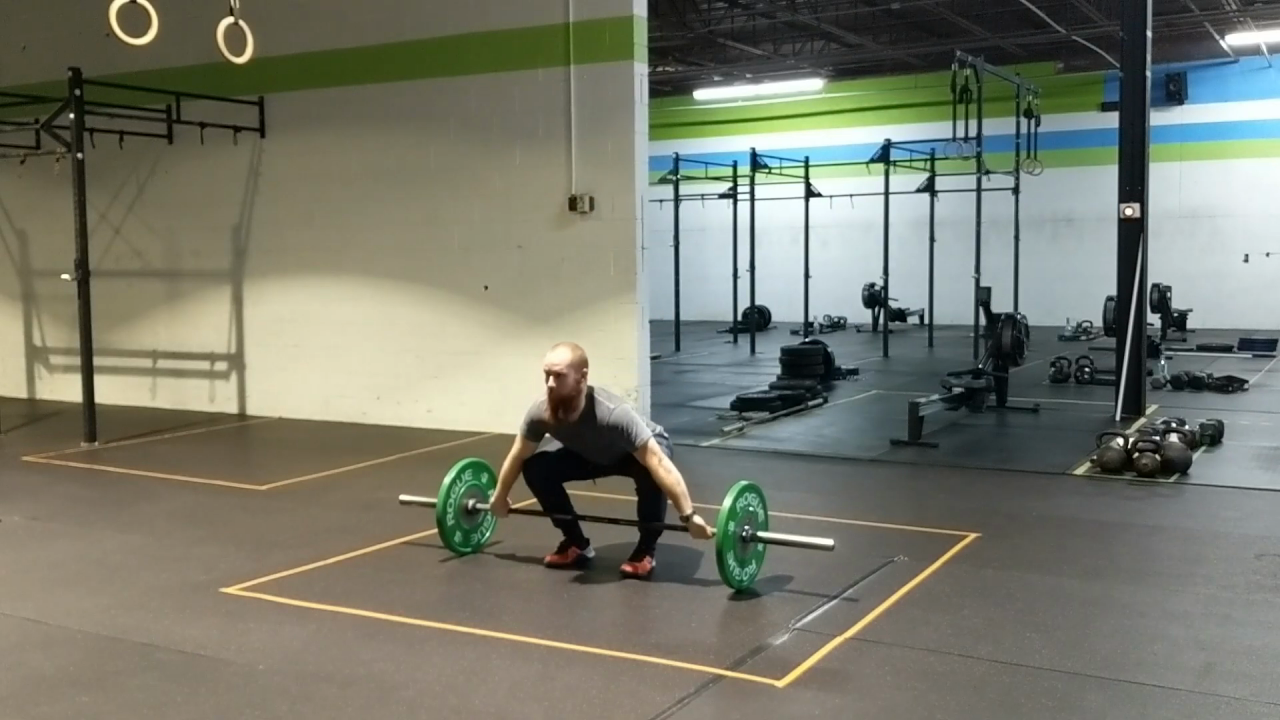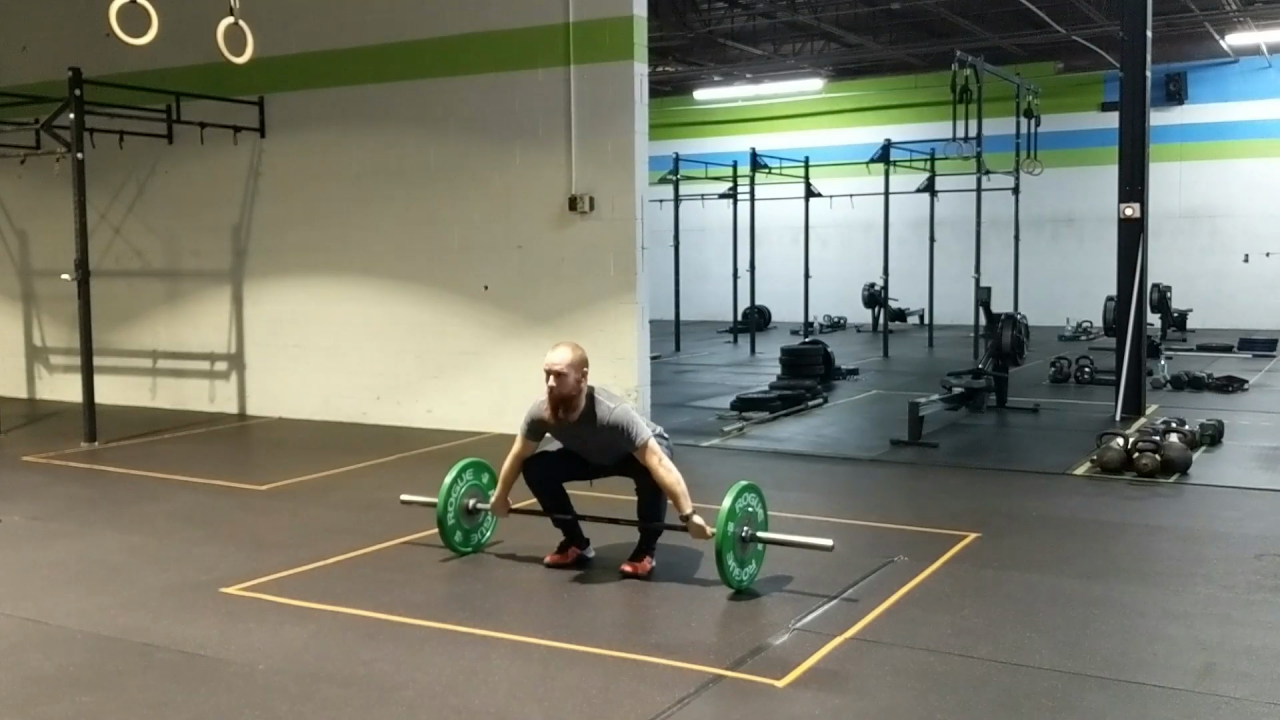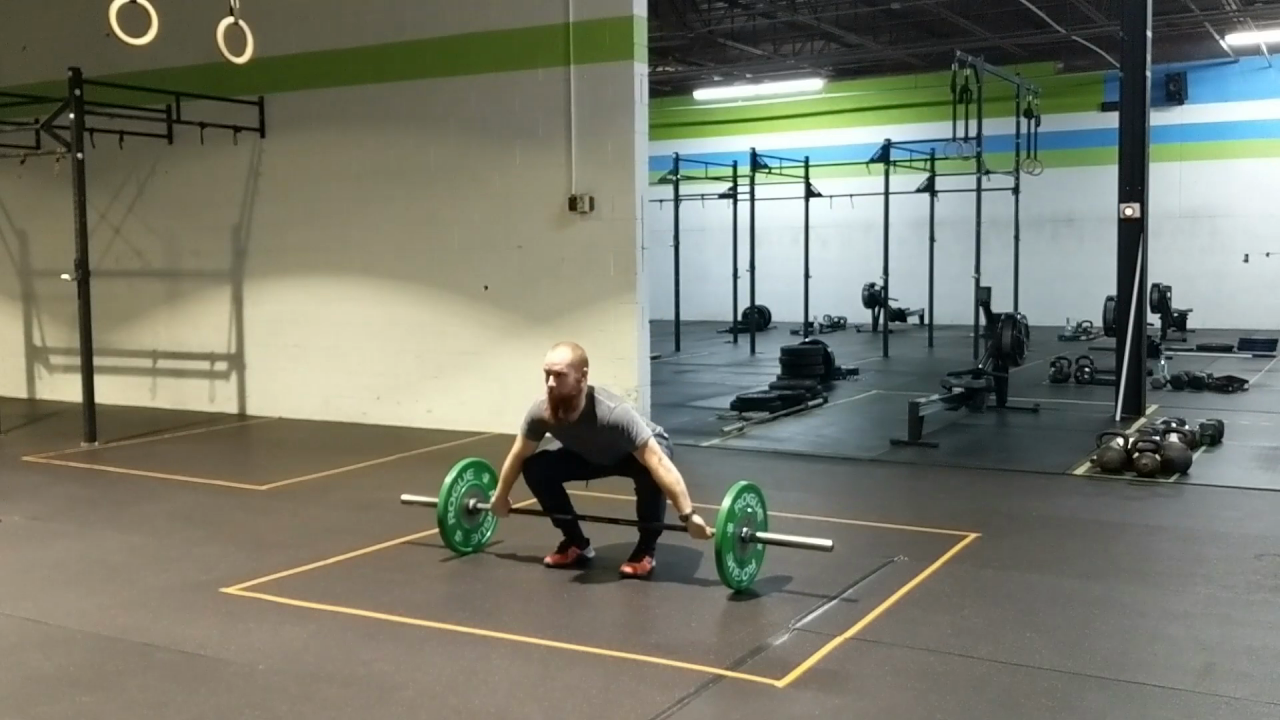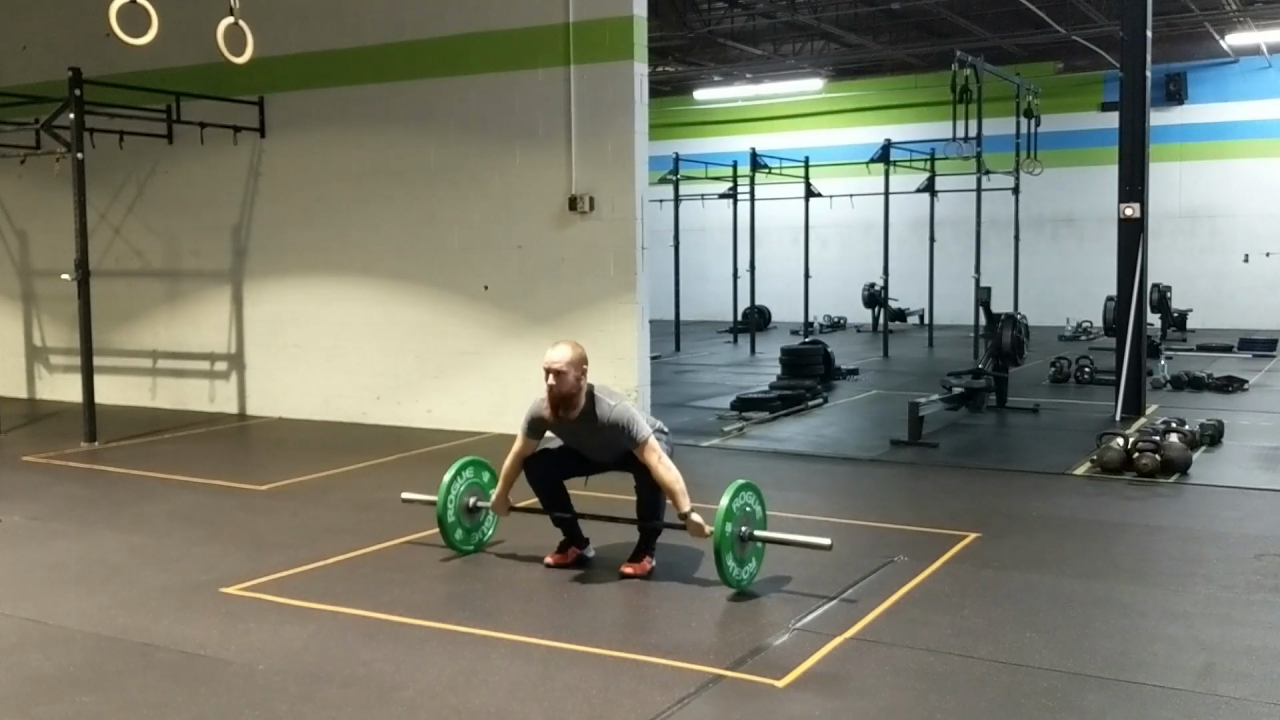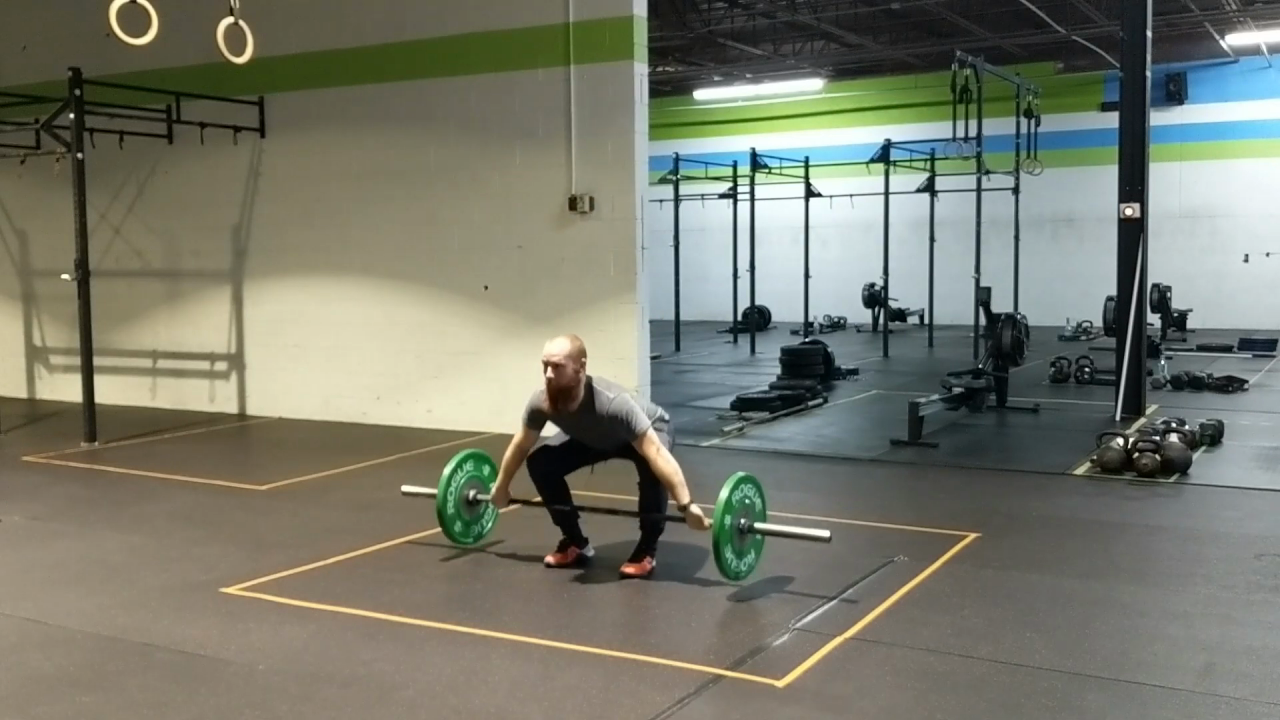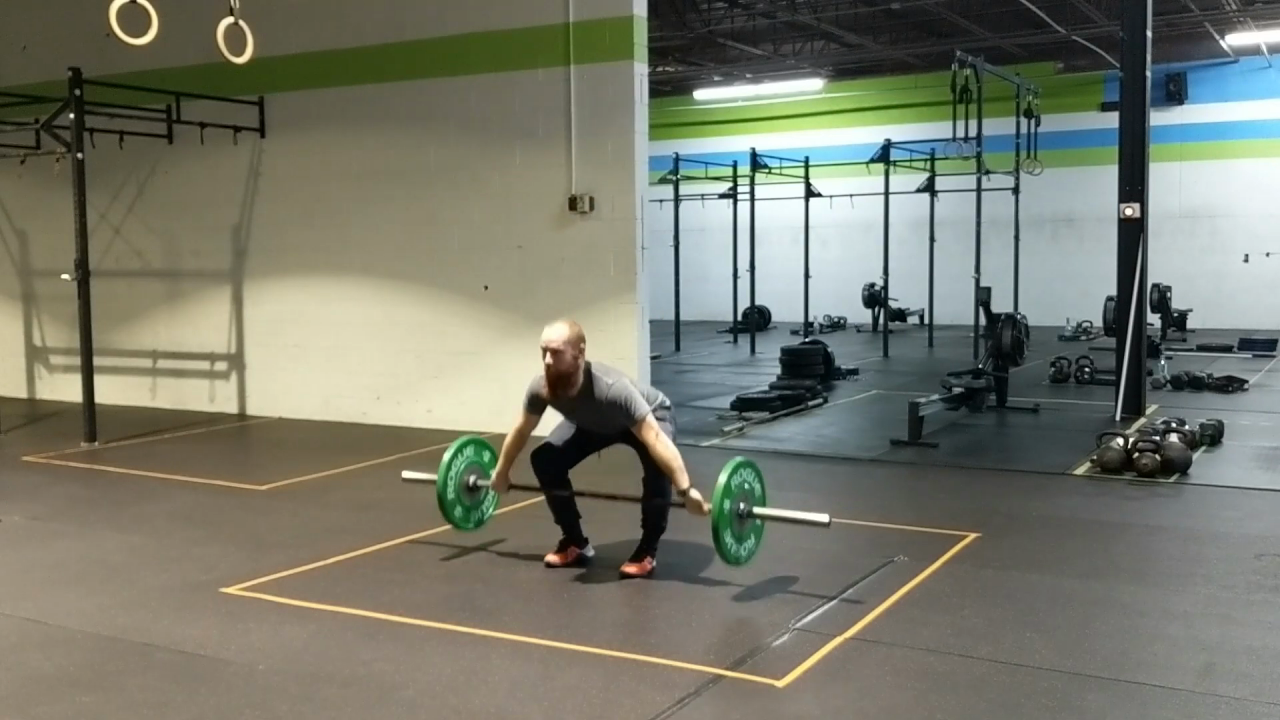
dt=0.1s
person 1, frame 1
left shoulder: (613, 414)
right shoulder: (540, 412)
left elbow: (659, 464)
right elbow: (517, 456)
left wrist: (689, 515)
right wrist: (500, 496)
left hip: (648, 447)
left knee: (650, 474)
right knee: (535, 468)
left ankle: (646, 551)
right ankle: (576, 544)
person 1, frame 2
left shoulder: (613, 414)
right shoulder: (540, 412)
left elbow: (659, 464)
right elbow: (518, 456)
left wrist: (689, 515)
right wrist: (500, 496)
left hip: (646, 448)
left knee: (650, 474)
right knee: (535, 468)
left ankle: (646, 551)
right ankle: (576, 543)
person 1, frame 3
left shoulder: (614, 414)
right shoulder: (540, 412)
left elbow: (659, 464)
right elbow: (518, 456)
left wrist: (689, 515)
right wrist: (500, 496)
left hip: (647, 448)
left knee: (649, 474)
right knee: (535, 468)
left ankle: (646, 551)
right ankle: (576, 543)
person 1, frame 4
left shoulder: (614, 411)
right shoulder: (541, 410)
left elbow: (658, 462)
right elbow: (519, 454)
left wrist: (688, 514)
right wrist: (501, 494)
left hip: (646, 441)
right hip: (592, 449)
left knee: (649, 475)
right knee: (537, 467)
left ankle: (646, 551)
right ankle: (576, 543)
person 1, frame 5
left shoulder: (613, 404)
right shoulder: (540, 402)
left elbow: (657, 454)
right elbow: (519, 446)
left wrist: (687, 505)
right wrist: (501, 487)
left hip: (649, 429)
left knee: (652, 471)
right knee: (540, 463)
left ankle: (646, 551)
right ankle: (575, 543)
person 1, frame 6
left shoulder: (611, 387)
right shoulder: (541, 387)
left elbow: (655, 438)
right elbow: (521, 431)
left wrist: (686, 490)
right wrist: (501, 472)
left hip: (651, 415)
right hip: (594, 423)
left knee: (658, 470)
right knee: (545, 461)
left ankle: (647, 551)
right ankle: (575, 543)
